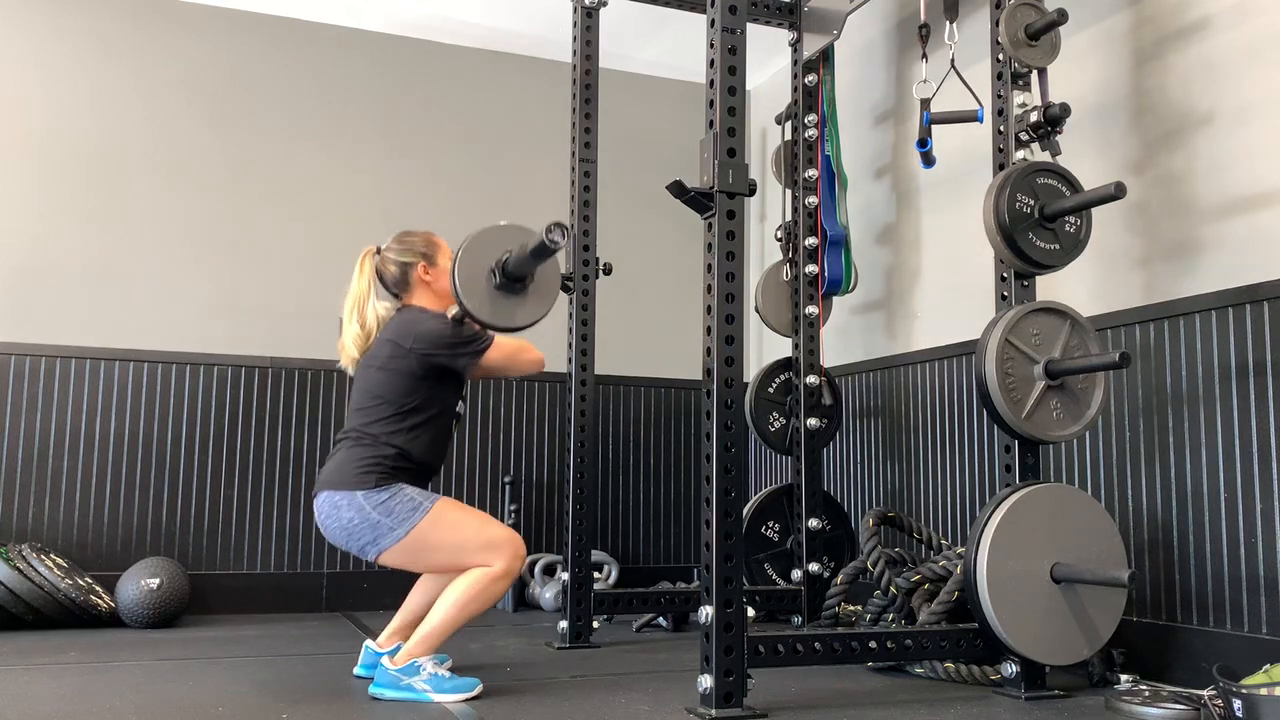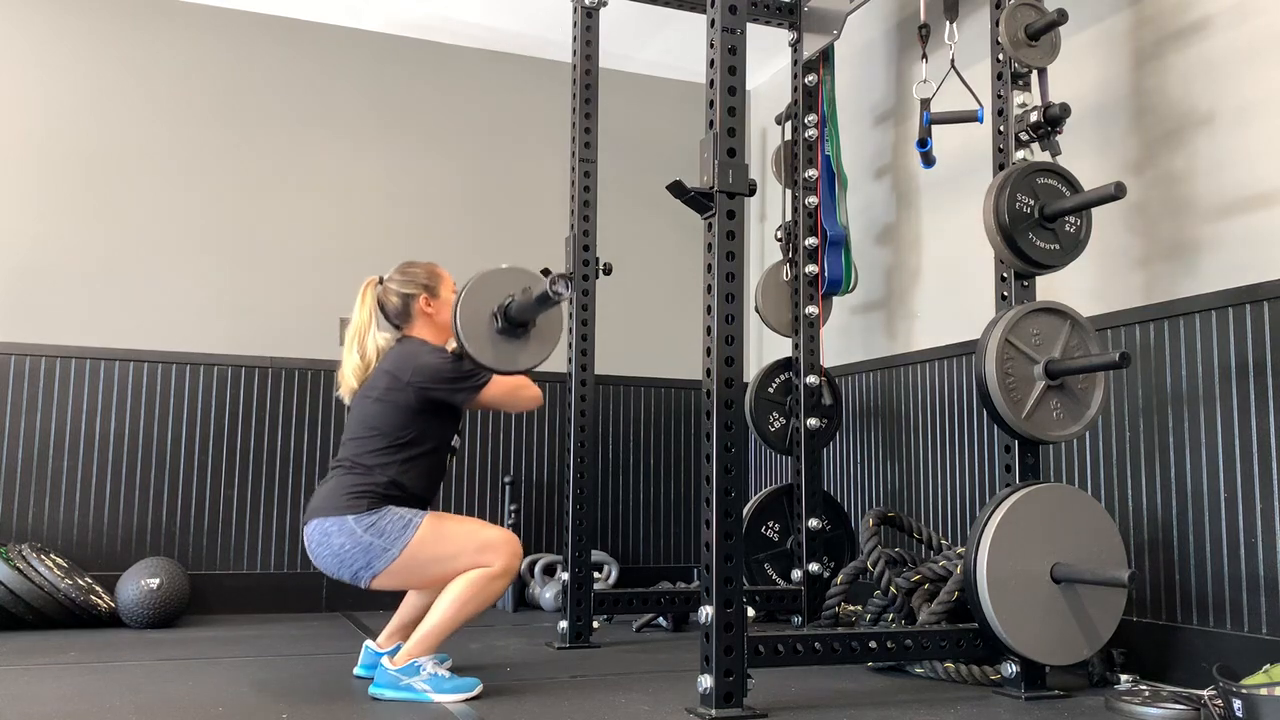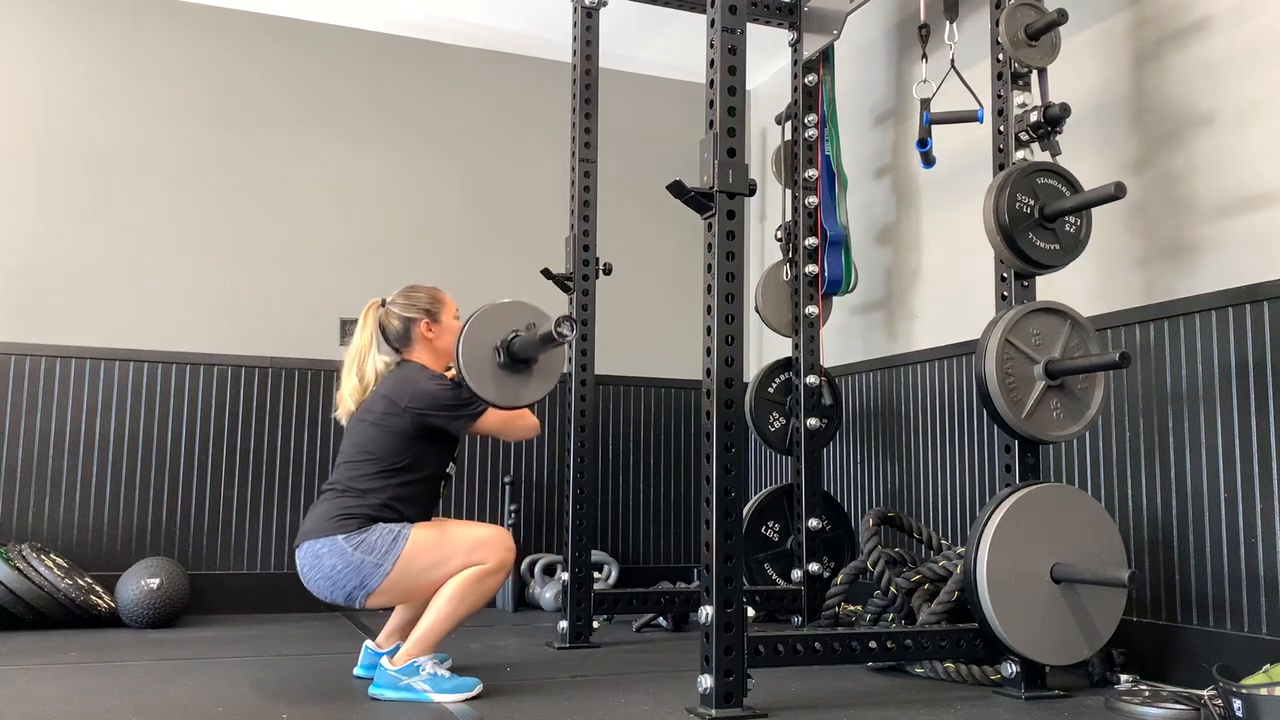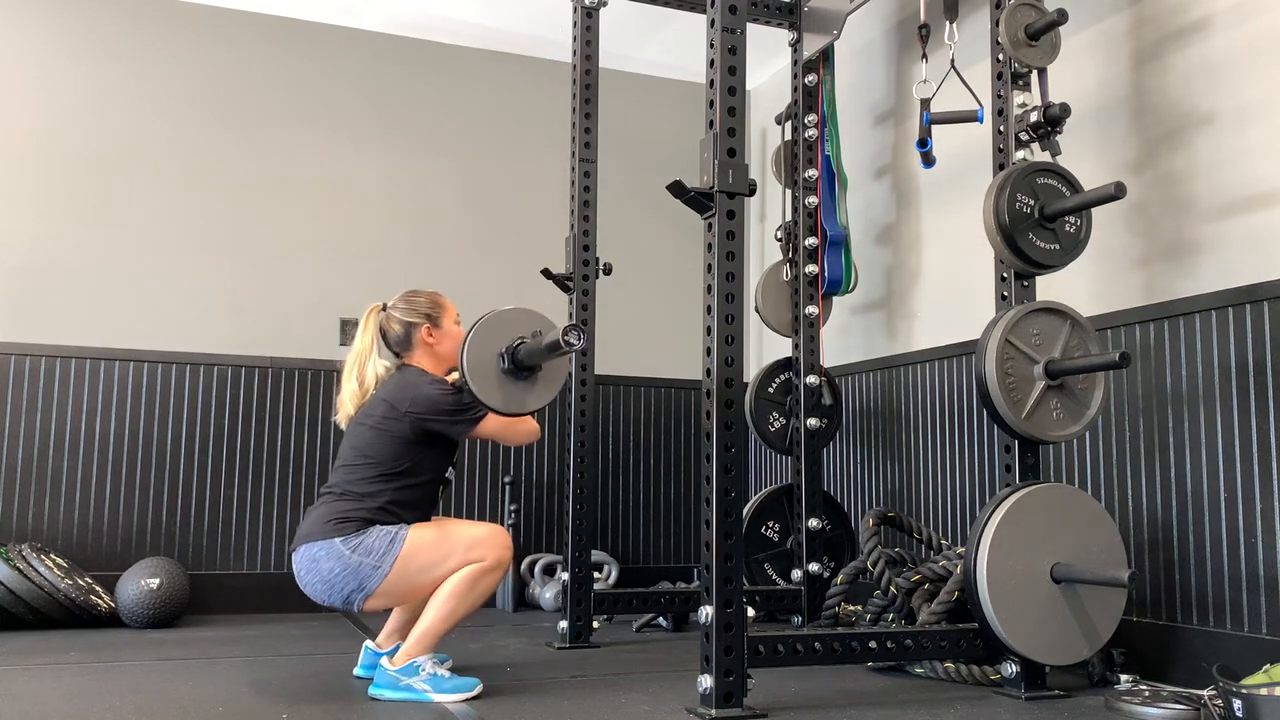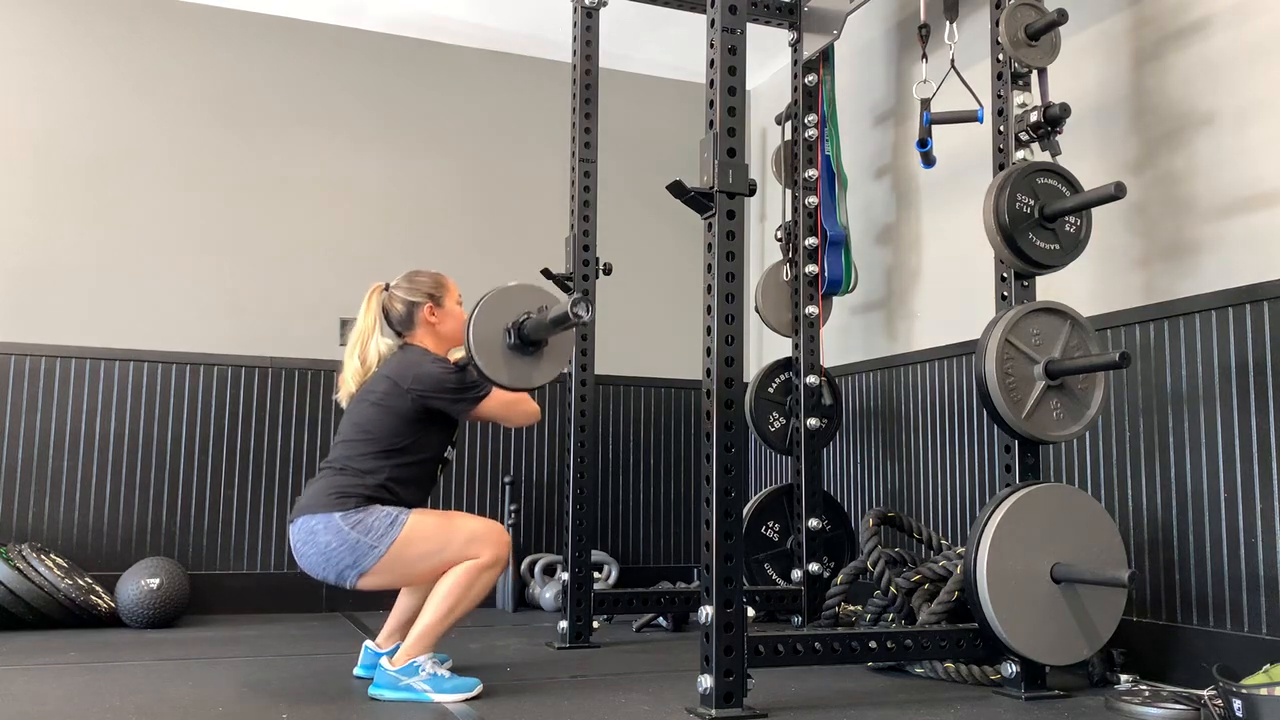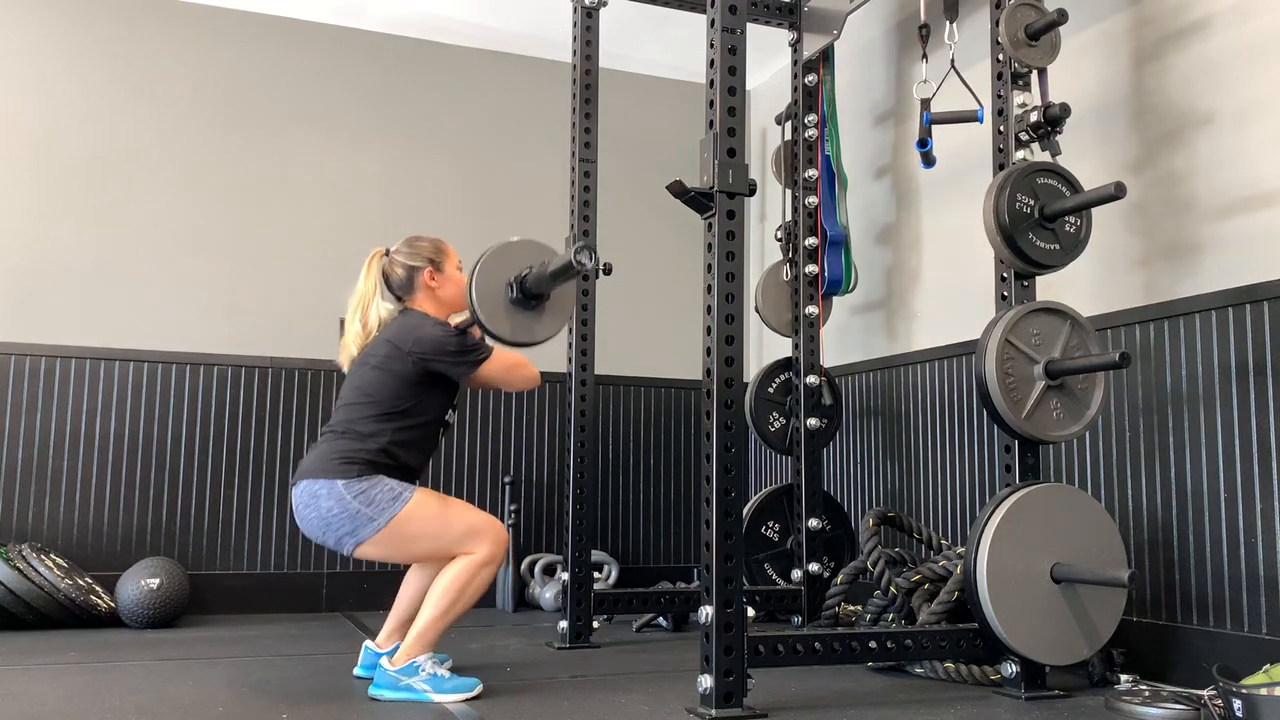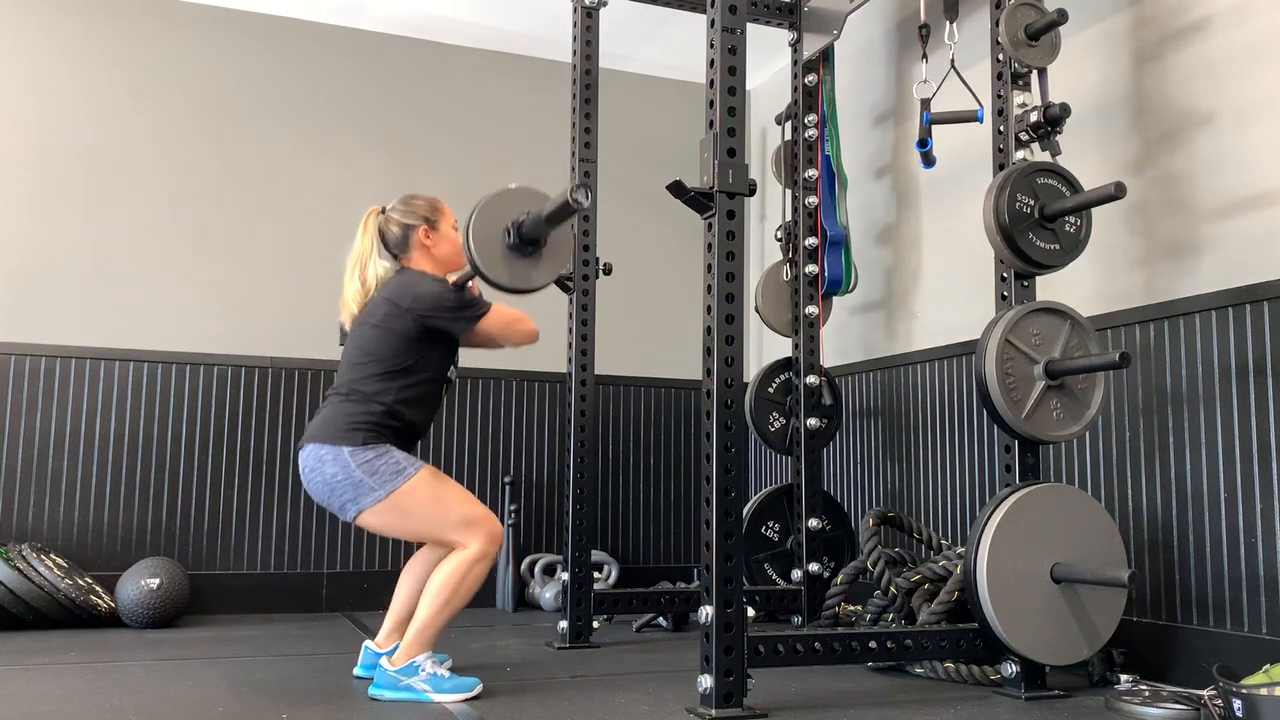
dt=0.2s
person 1, frame 1
left shoulder: (405, 329)
right shoulder: (430, 331)
right elbow: (529, 360)
left wrist: (473, 332)
right wrist: (480, 330)
left hip: (350, 496)
right hip: (367, 497)
left knee: (474, 549)
right knee: (505, 553)
left ankle: (386, 647)
right ankle: (406, 666)
person 1, frame 2
left shoulder: (406, 360)
right shoulder: (428, 365)
right elbow: (527, 396)
left wrist: (473, 362)
right wrist: (484, 361)
left hip: (342, 526)
right hip: (356, 527)
left knee: (469, 553)
right knee: (503, 552)
left ankle: (386, 647)
right ankle: (405, 666)
person 1, frame 3
left shoulder: (404, 383)
right shoulder: (425, 390)
right elbow: (525, 426)
left wrist: (469, 383)
left hip: (334, 548)
right hip: (345, 550)
left knee: (464, 551)
right knee: (496, 549)
left ankle: (385, 648)
right ankle: (405, 666)
person 1, frame 4
left shoulder: (404, 389)
right shoulder: (426, 395)
right elbow: (525, 431)
left wrist: (473, 388)
left hip: (332, 551)
right hip: (341, 554)
left knee: (462, 551)
right knee: (493, 546)
left ankle: (386, 648)
right ankle: (405, 666)
person 1, frame 5
left shoulder: (407, 369)
right shoulder: (428, 373)
right elbow: (524, 412)
left wrist: (473, 371)
left hip: (328, 528)
right hip: (339, 529)
left knee: (459, 547)
right knee: (490, 544)
left ankle: (385, 649)
right ankle: (405, 666)
person 1, frame 6
left shoulder: (407, 334)
right shoulder: (429, 336)
right elbow: (524, 376)
left wrist: (472, 339)
right wrist: (481, 337)
left hip: (330, 492)
right hip: (342, 493)
left knee: (458, 540)
right knee: (488, 540)
left ankle: (385, 648)
right ankle: (405, 666)
person 1, frame 7
left shoulder: (406, 295)
right shoulder: (426, 293)
left elbow: (489, 333)
right elbow: (523, 331)
left wrist: (469, 299)
right wrist: (477, 297)
left hip: (337, 455)
right hip: (350, 456)
left knee: (457, 534)
right knee: (482, 535)
left ankle: (384, 647)
right ankle: (404, 666)
